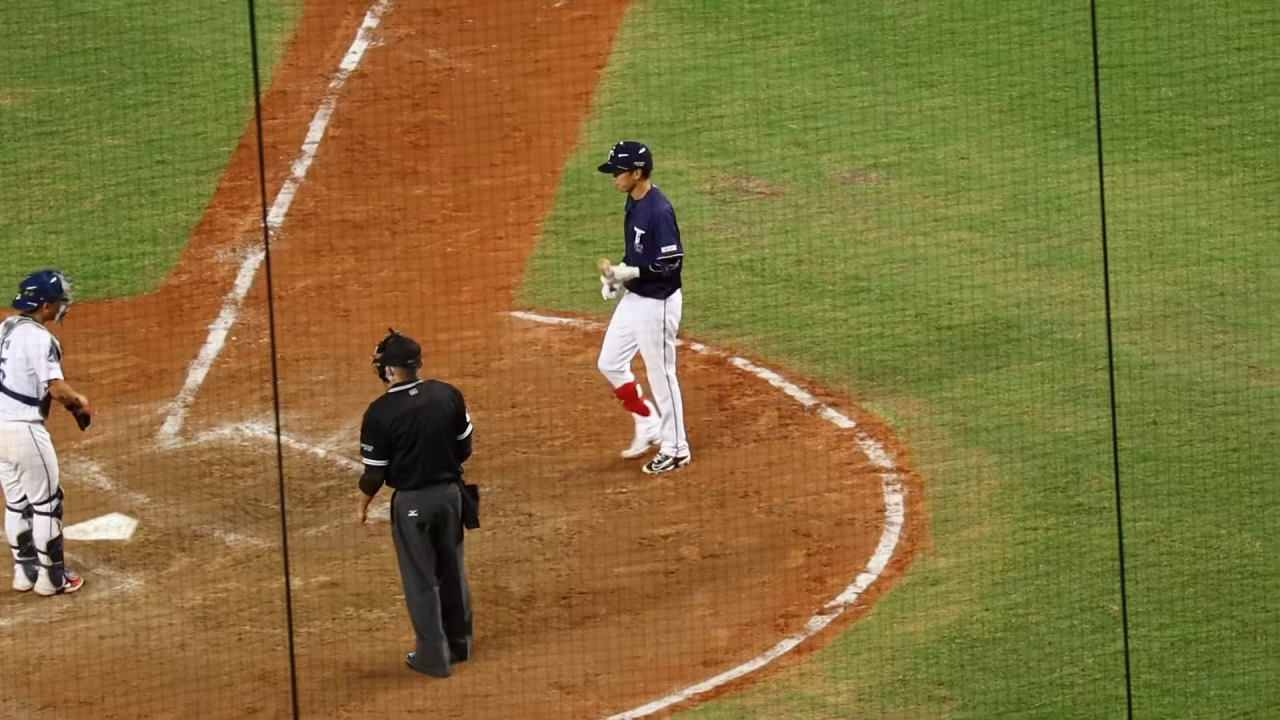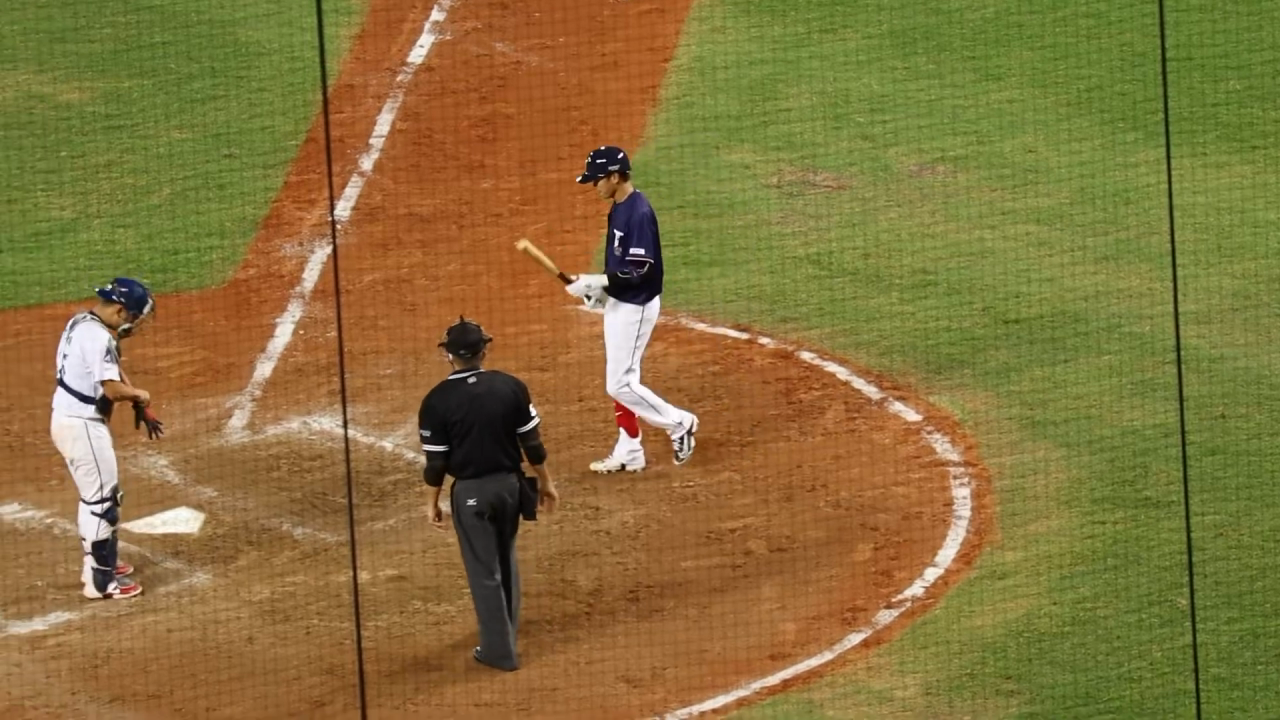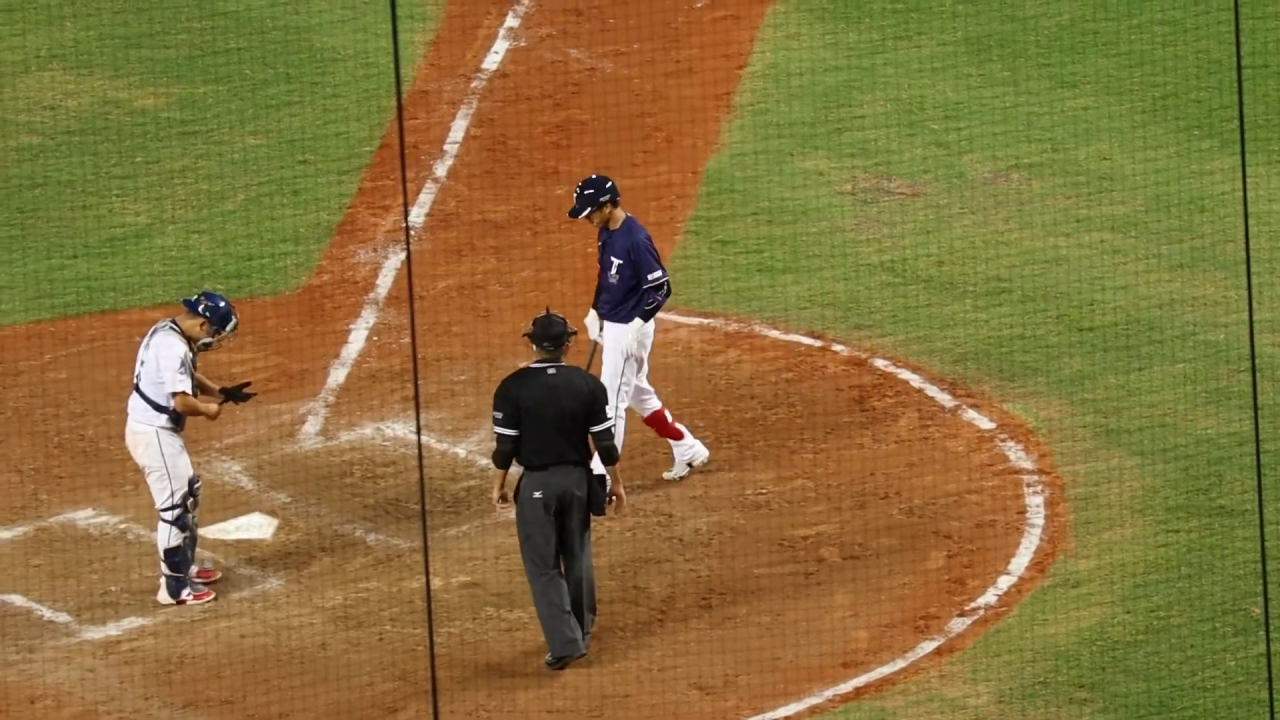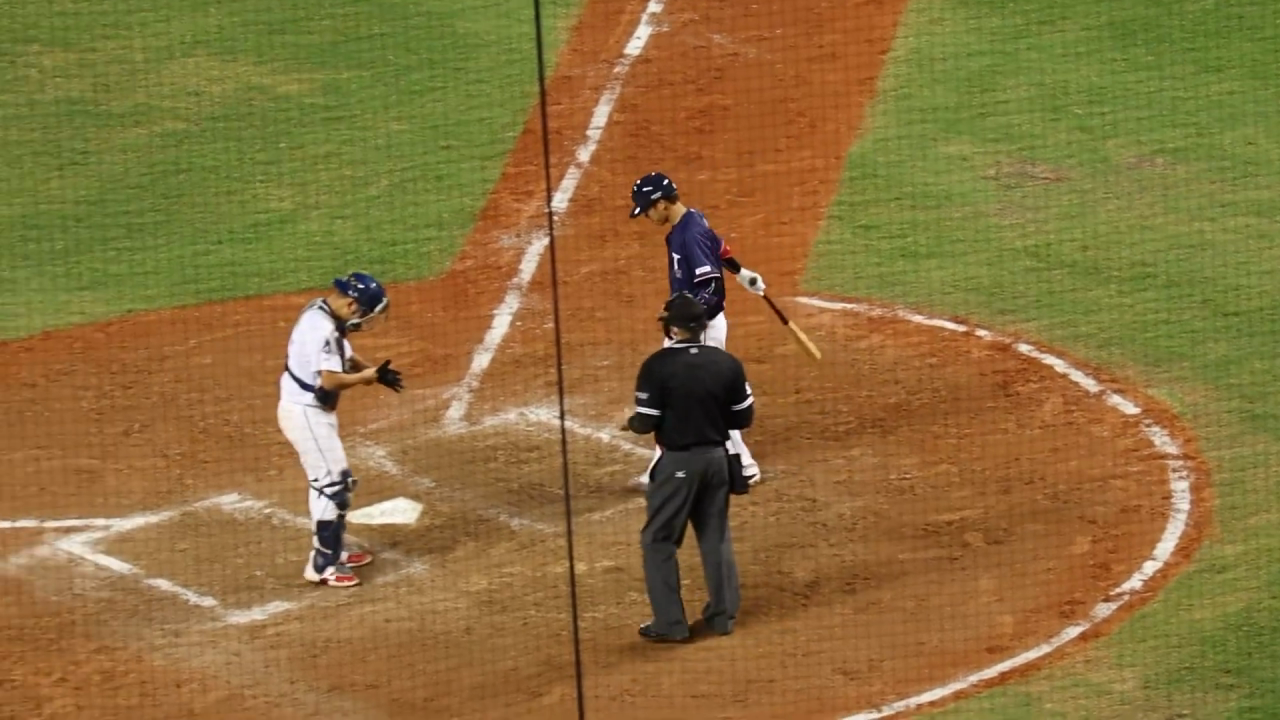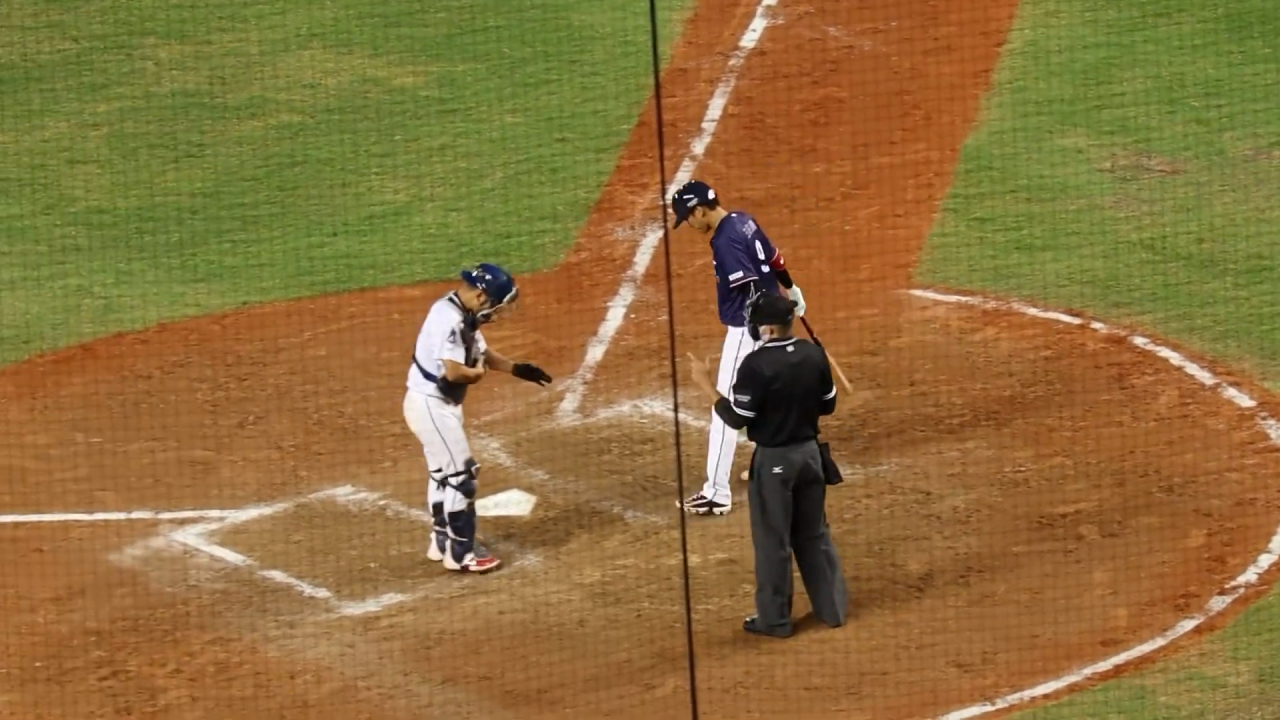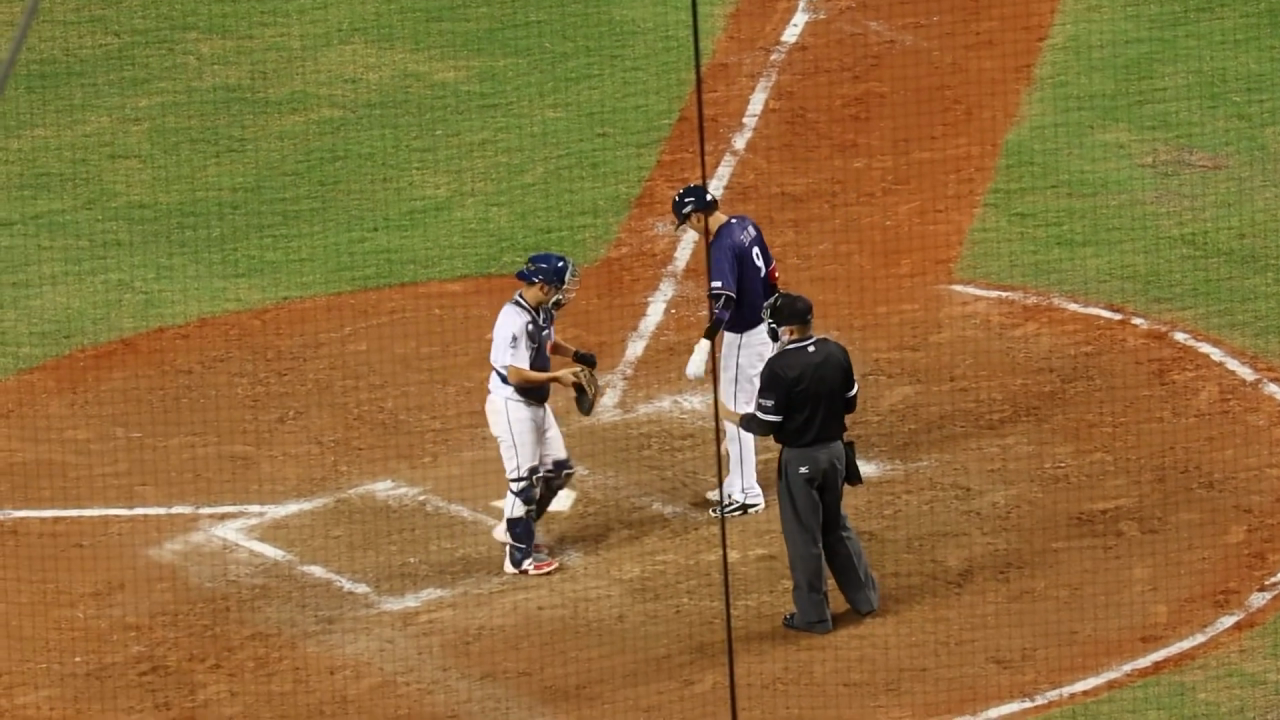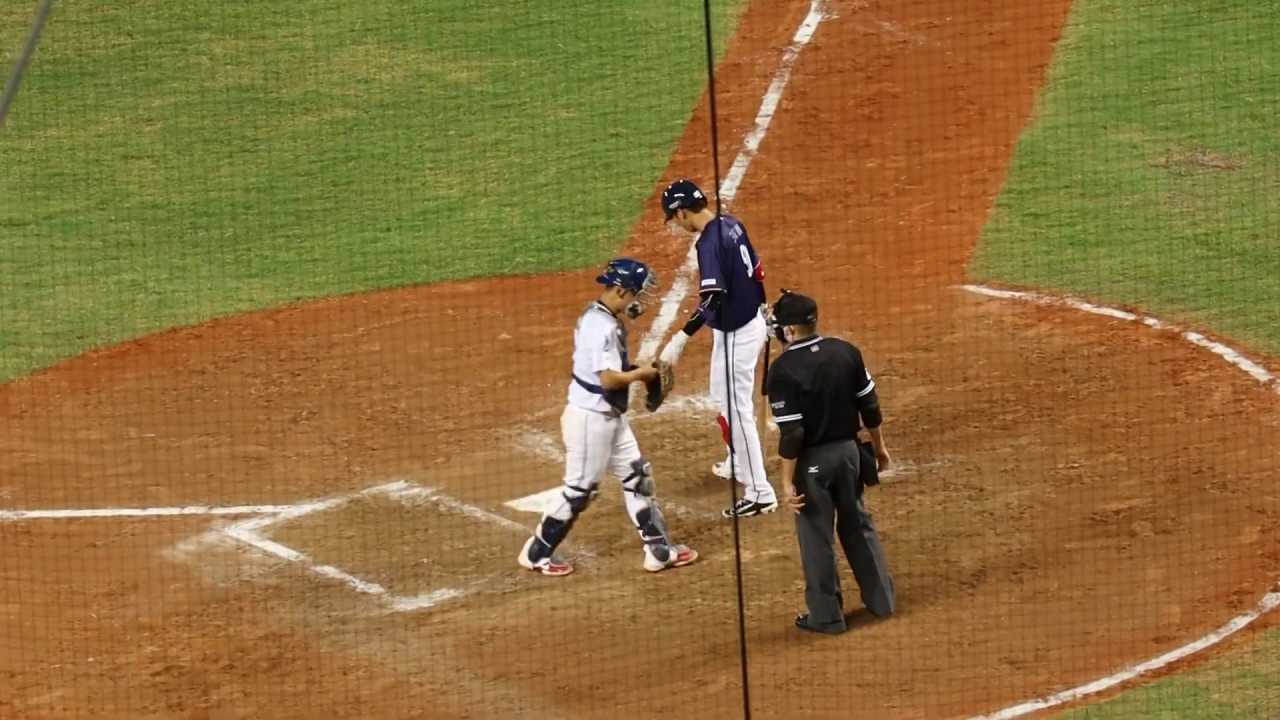
dt=0.4s
person 1, frame 1
left shoulder: (380, 412)
right shoulder: (449, 395)
left elbow: (375, 472)
right elbow: (465, 448)
left wrist: (363, 505)
left hip: (412, 503)
right hip: (451, 493)
left knee: (421, 580)
right knee: (451, 571)
left ankle: (433, 657)
right ankle: (459, 643)
person 1, frame 2
left shoulder: (438, 400)
right shoulder: (510, 386)
left elbow: (436, 462)
right elbow: (531, 442)
left wrist: (432, 503)
right wrist: (546, 483)
left hip: (470, 491)
right hip: (509, 483)
left knee: (484, 571)
right knee: (503, 558)
left ankle: (500, 649)
right ankle: (505, 624)
person 1, frame 3
left shoulder: (514, 386)
right shoulder: (589, 383)
left elbow: (505, 445)
right elbow: (605, 441)
left wrist: (499, 483)
right wrist: (615, 484)
left hip: (537, 483)
right hip: (577, 479)
left knee: (542, 566)
right knee: (578, 557)
left ankle: (564, 641)
right ankle: (580, 631)
person 1, frame 4
left shoulder: (658, 365)
right shoulder: (727, 363)
left elbow: (647, 422)
right elbow: (743, 417)
left wrist: (629, 422)
left hip: (678, 464)
right hip: (716, 458)
left knee: (659, 541)
right knee: (717, 539)
left ankle: (669, 621)
right ankle: (723, 615)
person 1, frame 5
left shoulder: (756, 365)
right shoulder: (815, 355)
left elbow: (737, 418)
right elbow: (827, 405)
left wrist: (706, 385)
left hip: (774, 460)
right hip: (809, 452)
left knee: (772, 540)
right knee: (814, 533)
left ankle: (775, 618)
right ankle: (832, 607)
person 1, frame 6
left shoulder: (779, 367)
right shoulder: (837, 353)
left elbow: (766, 425)
right elbow: (850, 404)
left wrist: (730, 415)
left hip: (800, 460)
right hip: (835, 450)
left knee: (804, 537)
right knee: (837, 527)
left ankle: (813, 615)
right ankle: (864, 596)
person 1, frame 7
left shoulder: (783, 369)
right shoulder: (846, 352)
left elbow: (791, 433)
right elbow: (869, 405)
left wrist: (788, 481)
right wrist: (878, 444)
left hip: (813, 460)
right hip: (848, 451)
left knee: (816, 539)
right knee: (858, 527)
left ankle: (827, 615)
right ankle: (881, 599)
person 2, frame 1
left shoulder: (659, 209)
right shoulder: (633, 202)
left elbow: (672, 263)
left wrist: (629, 273)
right wrist: (618, 275)
left hip: (657, 304)
right hip: (634, 298)
left knee: (660, 375)
right knee: (610, 364)
left ankle: (674, 448)
right ankle: (649, 422)
person 2, frame 2
left shoulder: (638, 212)
right shoulder: (618, 206)
left elbow: (640, 267)
left wrist: (595, 282)
right wrist: (599, 284)
left hip: (634, 307)
right hip: (618, 303)
left knee: (619, 382)
right knee: (621, 378)
left ankle: (678, 422)
right ankle: (629, 451)
person 2, frame 3
left shoulder: (636, 239)
right shoulder: (606, 232)
left elbow: (660, 288)
left wrist: (636, 327)
right wrist: (594, 311)
left hip: (630, 331)
right hip: (613, 327)
left knee: (611, 405)
right knee: (639, 397)
right ankle: (688, 449)
person 2, frame 4
left shoulder: (690, 233)
right shoulder: (690, 221)
left elbow: (709, 286)
right elbow: (719, 248)
right wrist: (742, 273)
left hip: (702, 326)
left ankle: (744, 464)
person 2, frame 5
left shoulder: (725, 240)
right shoulder: (743, 221)
left elbow: (749, 289)
right elbow: (774, 258)
left wrist: (759, 340)
right wrist: (791, 291)
left hip: (748, 330)
left ankle: (716, 493)
person 2, frame 6
left shoulder: (723, 245)
right shoulder: (745, 225)
left elbow: (723, 303)
right elbow: (770, 271)
left wrist: (703, 346)
left hip: (745, 336)
right hip: (764, 326)
left knee: (735, 413)
right knee: (736, 408)
left ankle: (748, 494)
right ankle: (737, 483)
person 2, frame 7
left shoulder: (709, 243)
right shoulder: (731, 224)
left elbow: (711, 300)
right elbow: (756, 270)
left wrist: (681, 338)
right wrist: (763, 309)
left hip: (735, 332)
right hip: (752, 323)
left knee: (735, 410)
right knee: (728, 400)
left ankle: (759, 492)
right ankle: (739, 464)
person 3, frame 1
right shoulder: (40, 338)
right elbow: (58, 389)
left wrist: (72, 402)
right wrist: (80, 401)
right knee: (46, 502)
right ankle: (51, 577)
person 3, frame 2
left shoulder: (82, 322)
right shoulder: (98, 337)
left elbow: (110, 372)
right elbow: (113, 390)
left wrist: (141, 408)
right wrist: (139, 395)
left hip: (71, 420)
right hip: (83, 425)
left knee: (95, 496)
right knee: (104, 500)
left ankle: (97, 563)
right ankle: (101, 579)
person 3, frame 3
left shoulder: (165, 330)
right shoulder: (175, 347)
left elbow: (189, 376)
right elbow: (182, 402)
left wrist: (220, 393)
right wrist: (208, 410)
left hip: (155, 428)
right hip: (155, 433)
left knee: (188, 493)
right knee: (174, 508)
left ankle: (184, 566)
right ankle: (174, 586)
person 3, frame 4
left shoulder: (325, 317)
right shoulder: (321, 326)
left elbow: (347, 359)
right elbow: (330, 380)
left wrist: (374, 374)
right wrist: (363, 376)
left hip: (312, 410)
right hip: (305, 413)
left knee: (322, 482)
right knee: (337, 483)
left ankle: (331, 552)
right ankle: (323, 564)
person 3, frame 5
left shoulder: (463, 314)
right shoulder: (448, 317)
left elbow: (482, 351)
right elbow: (453, 371)
left wrist: (519, 369)
right wrist: (476, 373)
left hip: (442, 403)
right hip: (431, 404)
left knee: (444, 472)
right knee: (462, 474)
left ankle: (443, 541)
right ankle: (461, 551)
person 3, frame 6
left shoulder: (542, 311)
right shoulder: (515, 319)
right elbow: (517, 376)
left wrist: (575, 354)
right wrist: (558, 376)
left hip: (537, 404)
right hip: (512, 407)
left knee: (559, 467)
right knee: (525, 480)
left ankle: (512, 527)
right ankle: (518, 556)
person 3, frame 7
left shoulder: (598, 317)
right shoulder: (603, 327)
right elbow: (611, 379)
left wrist: (640, 369)
right wrist: (645, 374)
left hip: (608, 415)
right hip: (591, 418)
left knee: (638, 477)
right knee: (579, 490)
left ankle: (658, 550)
right ankle: (537, 553)
